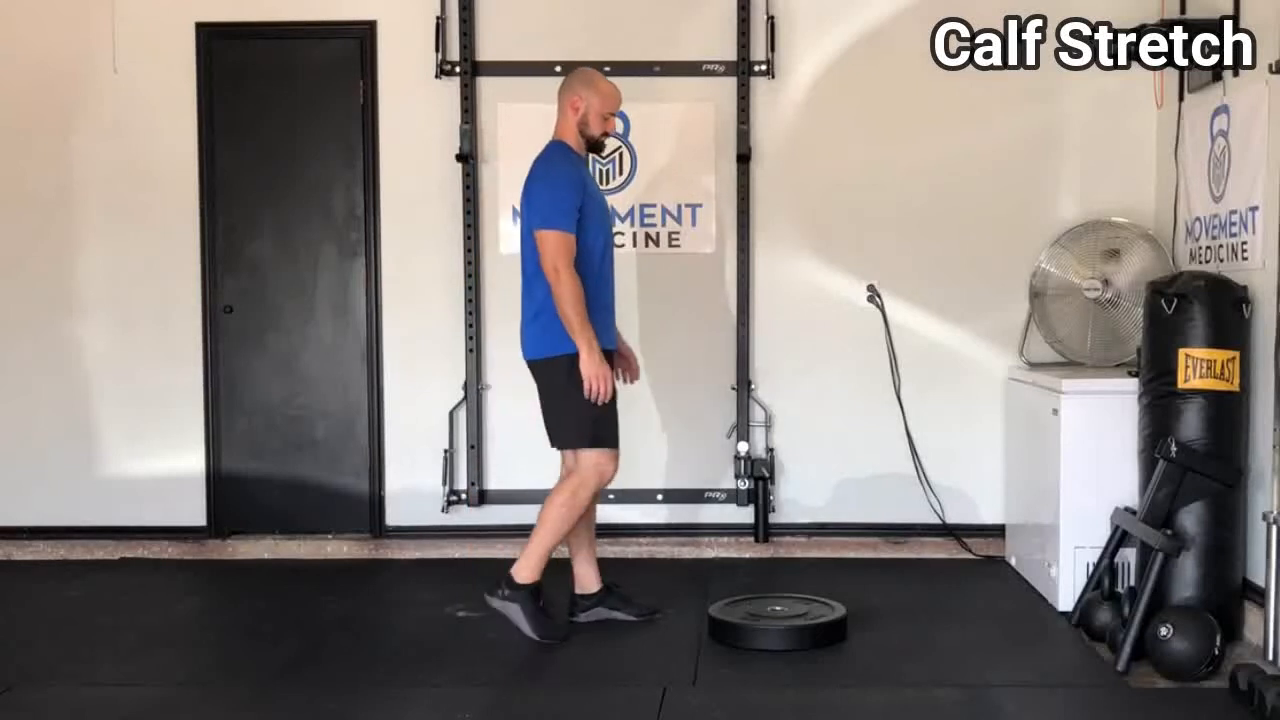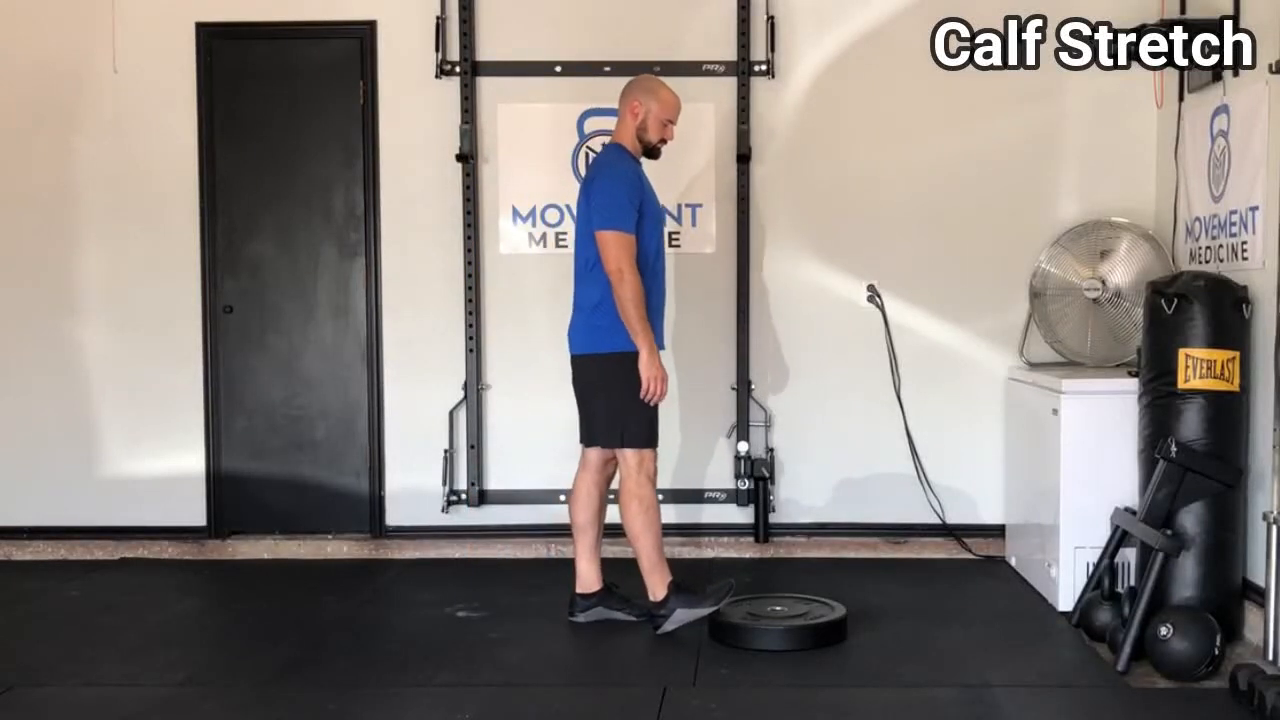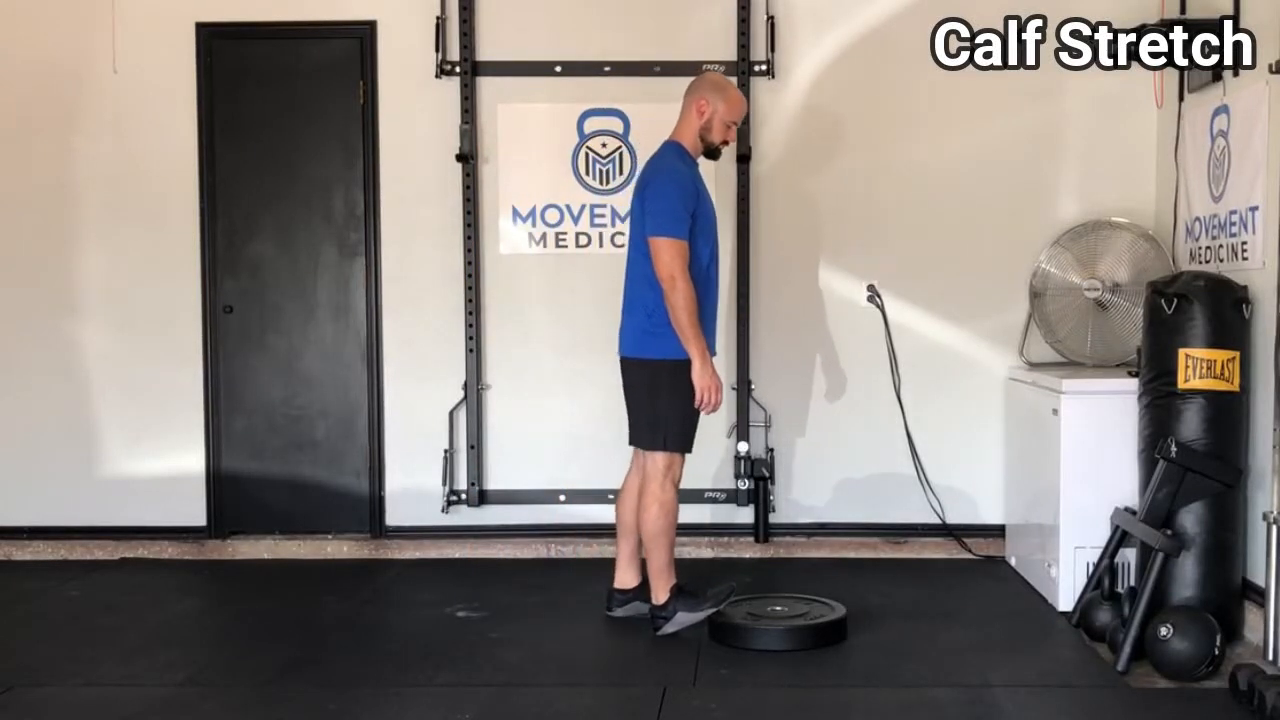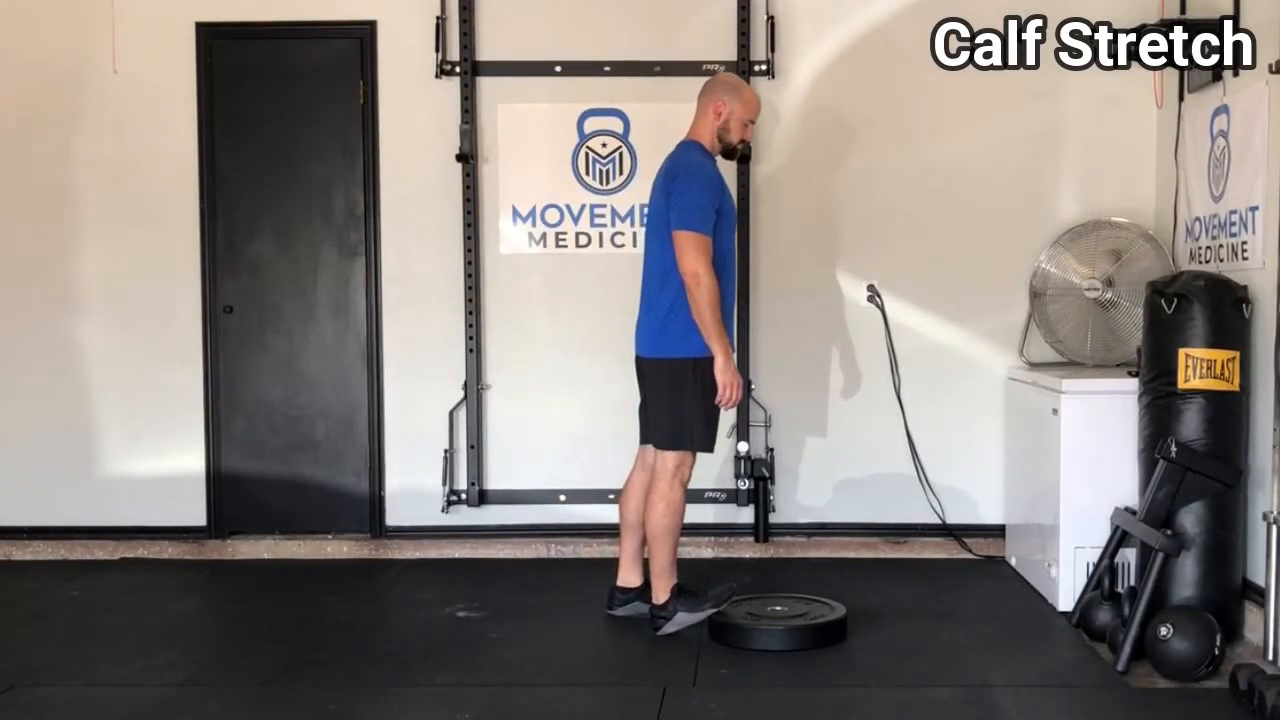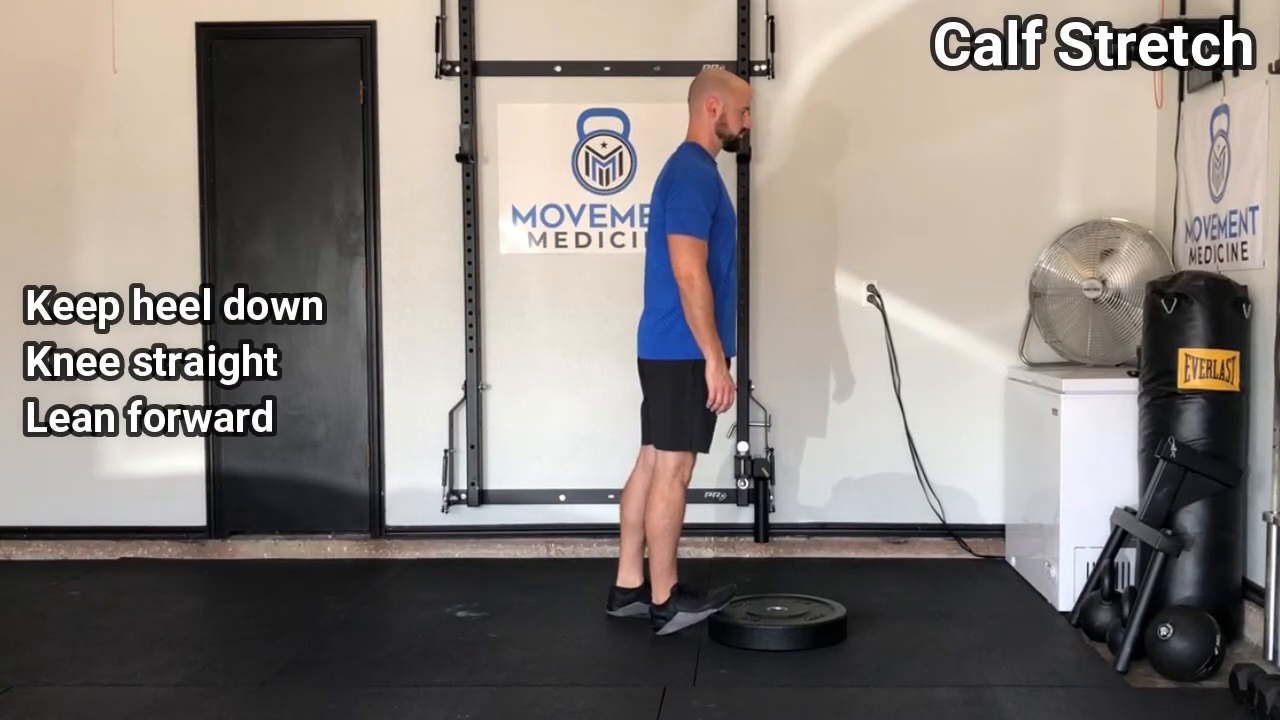
dt=1s
person 1, frame 1
left shoulder: (574, 171)
right shoulder: (556, 172)
right elbow: (559, 270)
left wrist: (613, 342)
right wrist: (591, 351)
left hip: (577, 346)
right hip: (567, 349)
left knee: (582, 465)
right knee: (594, 465)
left ankle: (590, 589)
right ankle: (520, 582)
person 1, frame 2
left shoulder: (620, 172)
right shoulder: (616, 173)
right elbow: (619, 269)
left wrist: (641, 348)
right wrist: (648, 351)
left hip: (604, 346)
right hip: (615, 348)
left knee: (598, 463)
right knee: (637, 467)
left ankle: (589, 591)
right ankle: (664, 596)
person 1, frame 3
left shoulder: (675, 170)
right shoulder: (672, 174)
right elbow: (672, 276)
left wrist: (694, 354)
right wrist: (701, 359)
left hip: (654, 348)
right hip: (665, 352)
left knee: (647, 467)
right knee: (662, 471)
left ankle: (628, 586)
right ankle: (666, 599)
person 1, frame 4
left shoulder: (683, 165)
right shoulder: (696, 171)
right elbow: (695, 270)
left wrist: (712, 351)
right wrist: (723, 355)
left hip: (662, 344)
right hip: (683, 348)
left knee: (651, 462)
right knee: (672, 469)
left ankle: (628, 586)
right ankle: (665, 600)
person 1, frame 5
left shoulder: (688, 169)
right shoulder: (695, 174)
right elbow: (690, 274)
left wrist: (709, 353)
right wrist: (715, 359)
left hip: (666, 347)
right hip: (684, 351)
left knee: (652, 463)
right knee: (673, 470)
left ankle: (629, 586)
right ankle: (666, 600)
